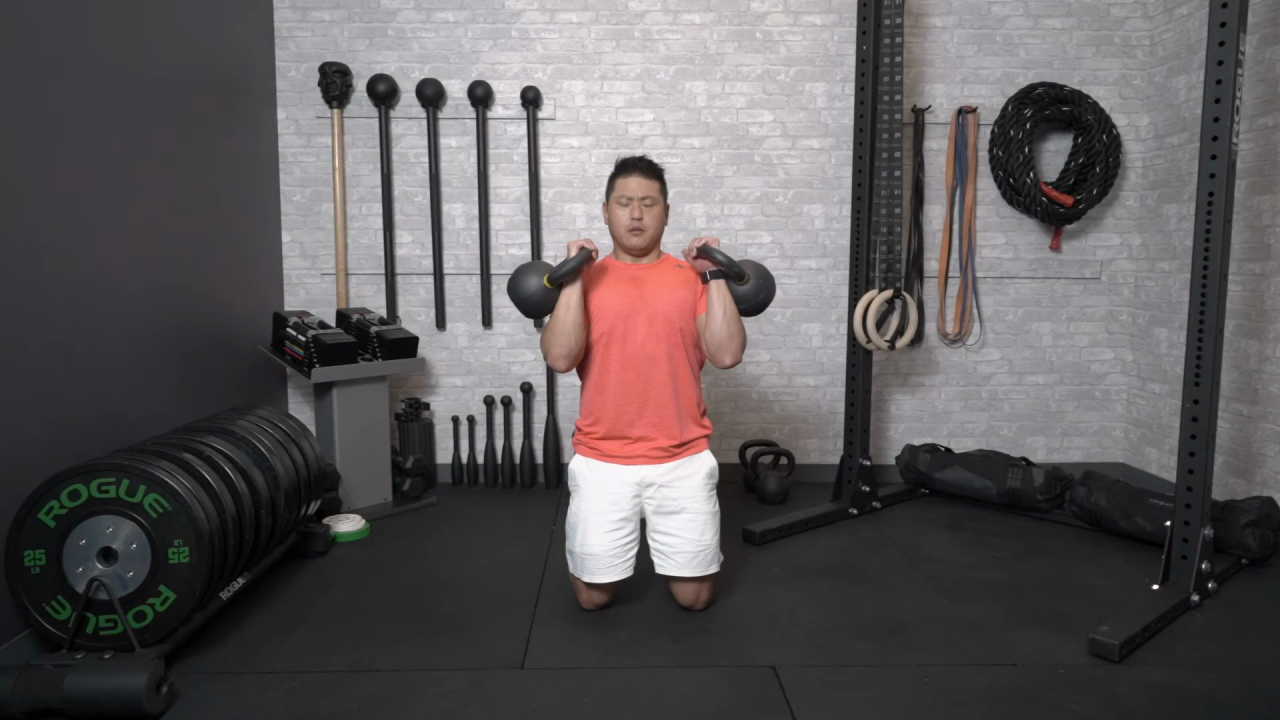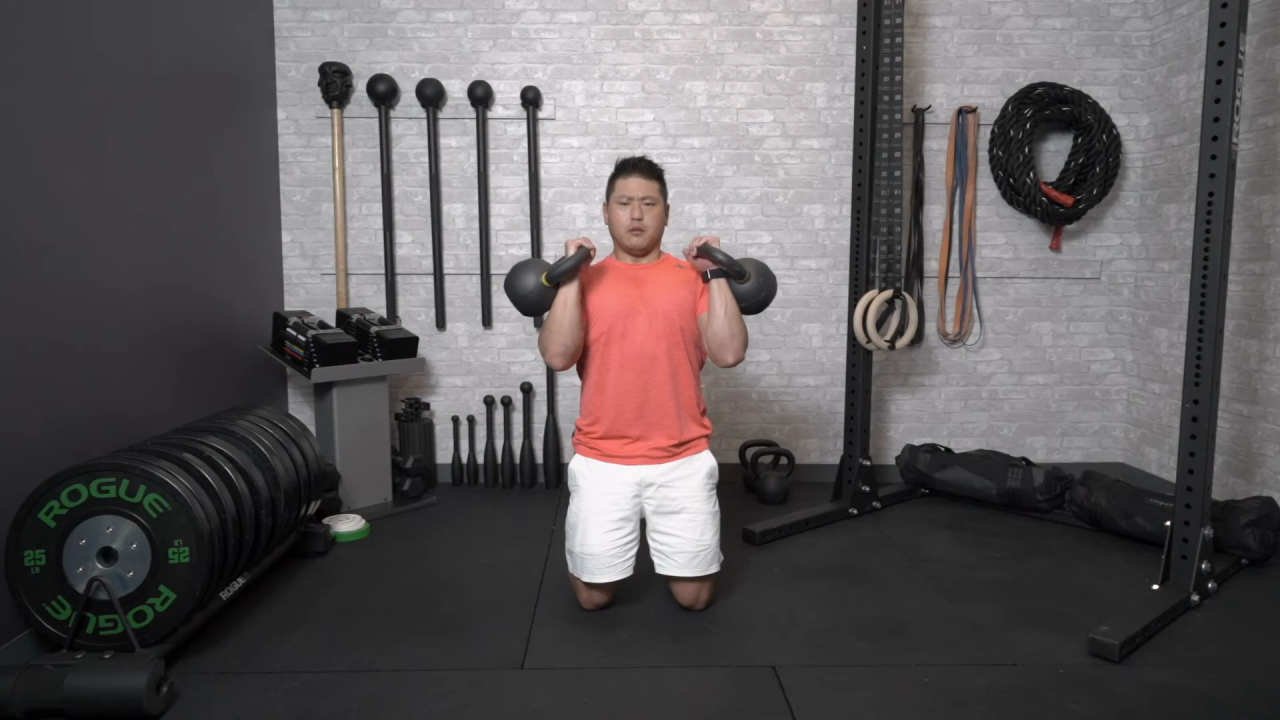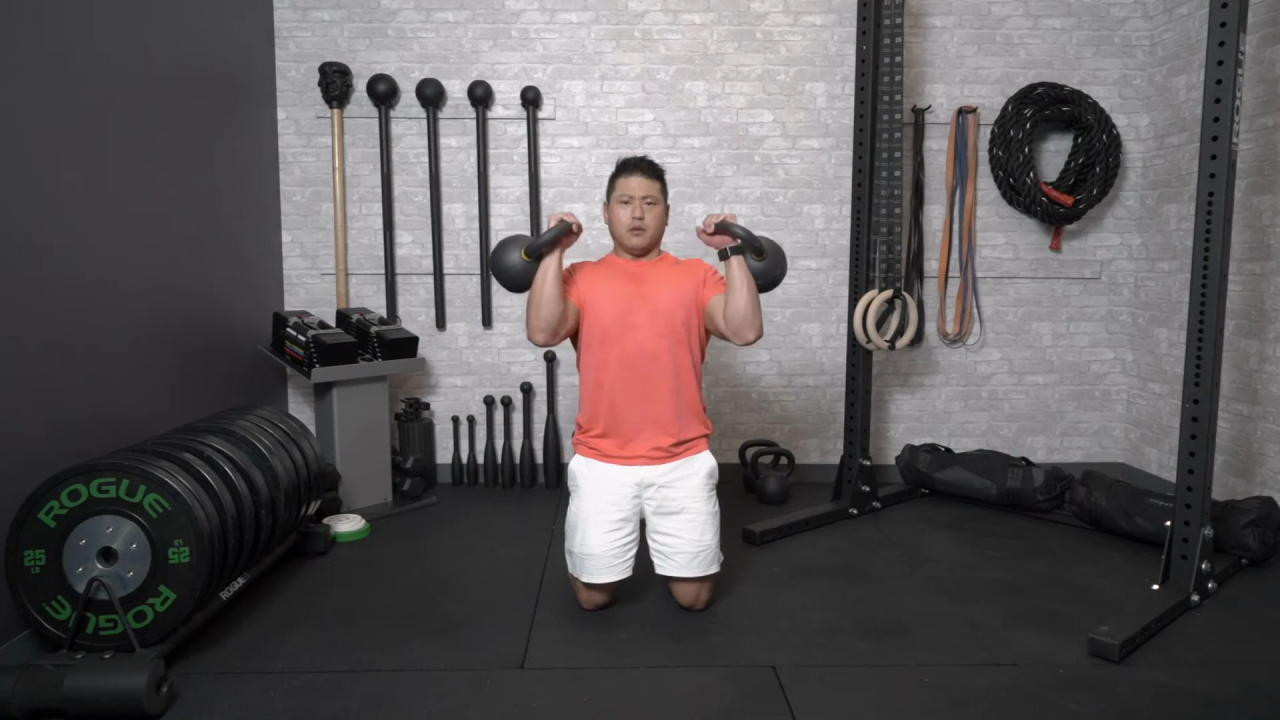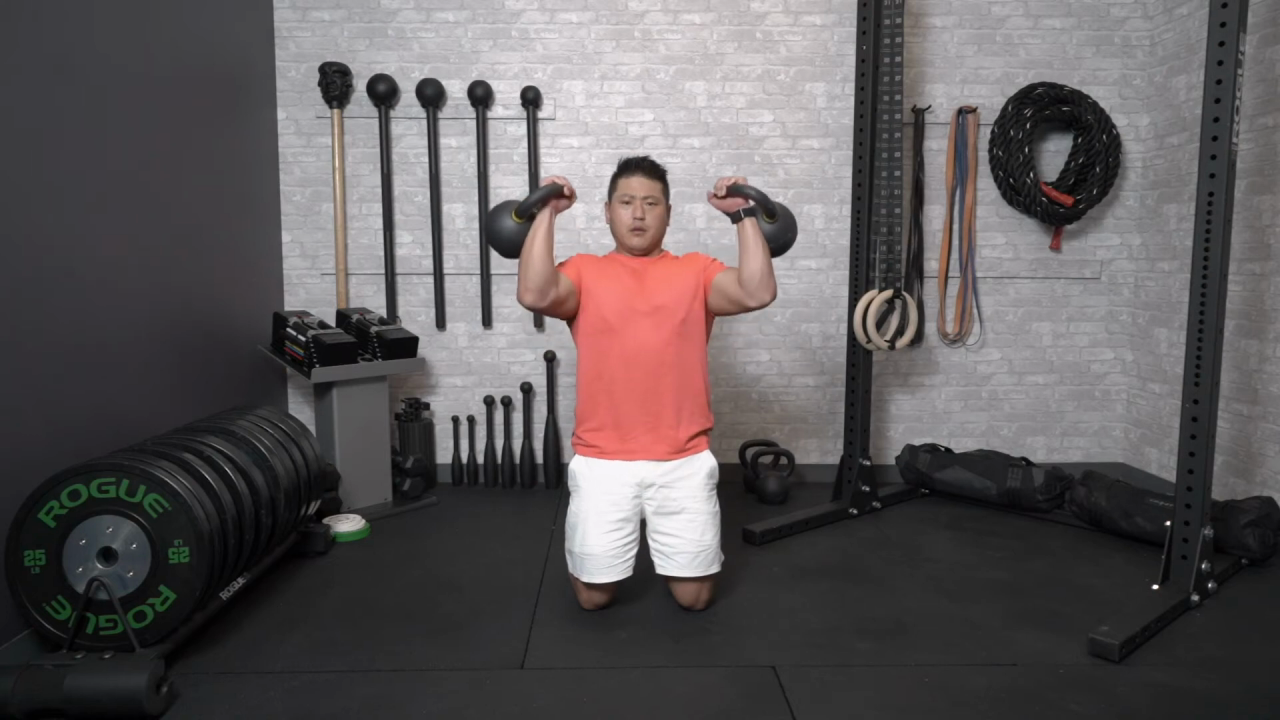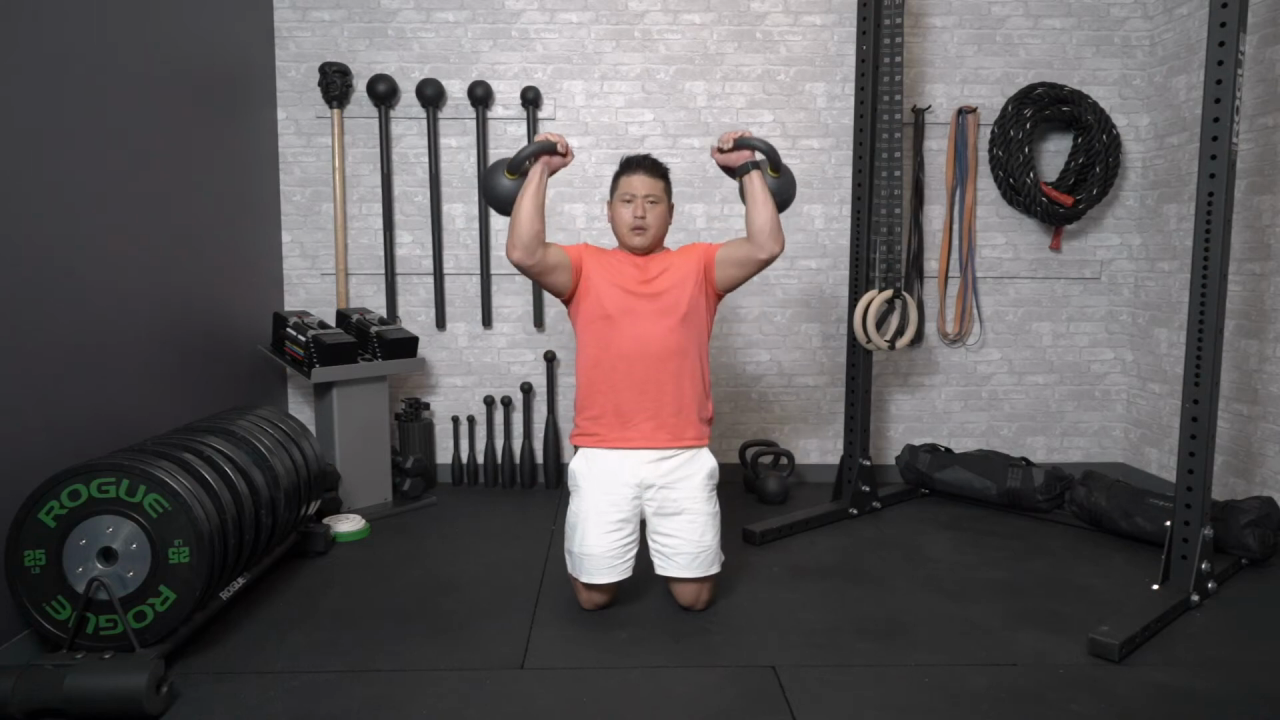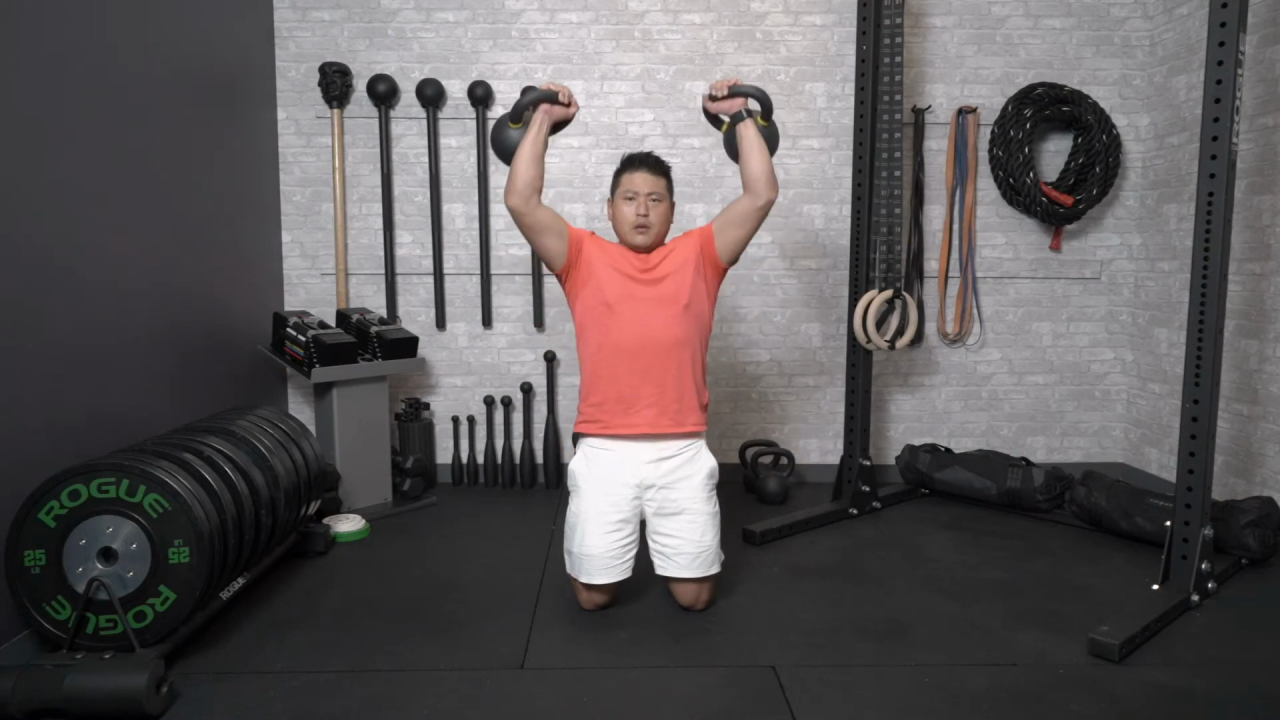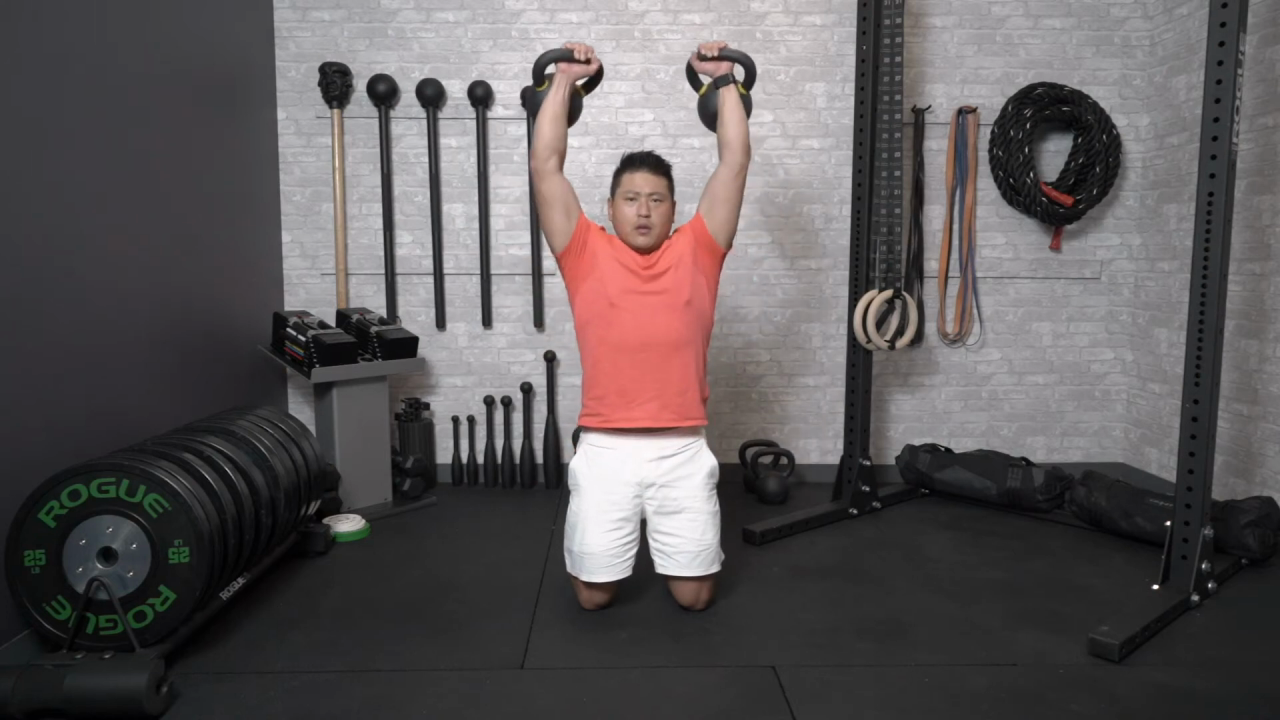
dt=0.5s
person 1, frame 1
left shoulder: (693, 276)
right shoulder: (585, 279)
left elbow: (727, 354)
right elbow: (559, 358)
left wrist: (715, 275)
right wrist: (573, 278)
left hip: (682, 460)
right hip: (602, 461)
left knee: (694, 595)
right knee: (594, 595)
left ankle: (666, 545)
person 1, frame 2
left shoulder: (694, 277)
right shoulder: (584, 279)
left elbow: (730, 352)
right elbow: (557, 355)
left wrist: (716, 274)
right wrist: (570, 274)
left hip: (683, 460)
right hip: (602, 461)
left knee: (694, 595)
right knee: (594, 595)
left ankle: (667, 548)
right ankle: (605, 552)
person 1, frame 3
left shoulder: (696, 275)
right shoulder: (581, 277)
left elbow: (746, 331)
right elbow: (542, 332)
left wrist: (731, 251)
right wrist: (554, 251)
left hip: (682, 461)
right hip: (601, 462)
left knee: (694, 594)
right knee: (594, 593)
left ankle: (665, 544)
right ankle: (616, 547)
person 1, frame 4
left shoulder: (696, 271)
right shoulder: (584, 271)
left elbow: (758, 292)
right elbow: (534, 294)
left wrist: (743, 213)
right wrist: (546, 213)
left hip: (682, 461)
right hip: (602, 460)
left knee: (694, 594)
right knee: (594, 593)
left ankle: (665, 546)
right ankle: (611, 548)
person 1, frame 5
left shoulder: (697, 265)
right shoulder: (585, 266)
left elbow: (766, 247)
right elbow: (523, 253)
left wrist: (749, 169)
right wrist: (539, 170)
left hip: (682, 457)
right hip: (604, 456)
left knee: (694, 594)
right knee: (594, 593)
left ankle: (665, 544)
right ankle: (612, 546)
person 1, frame 6
left shoulder: (698, 257)
right shoulder: (585, 259)
left elbow: (761, 194)
right elbow: (521, 200)
left wrist: (739, 116)
right wrist: (543, 119)
left hip: (682, 451)
right hip: (604, 451)
left knee: (695, 594)
right knee: (593, 593)
left ankle: (670, 543)
right ankle: (603, 548)
person 1, frame 7
left shoulder: (696, 252)
right shoulder: (587, 254)
left elbow: (735, 160)
right elbow: (545, 163)
left wrist: (724, 79)
right wrist: (564, 80)
left hip: (682, 450)
right hip: (606, 449)
left knee: (695, 593)
right knee: (594, 594)
left ankle: (666, 538)
right ankle: (613, 543)
